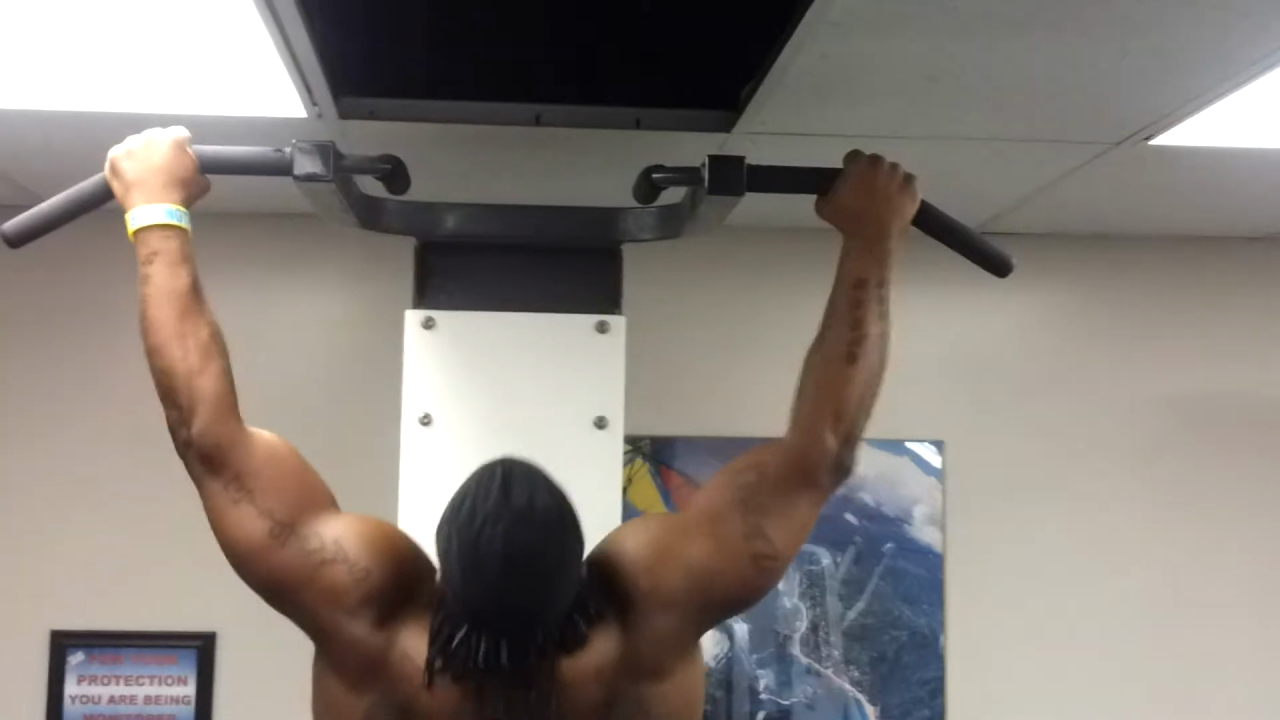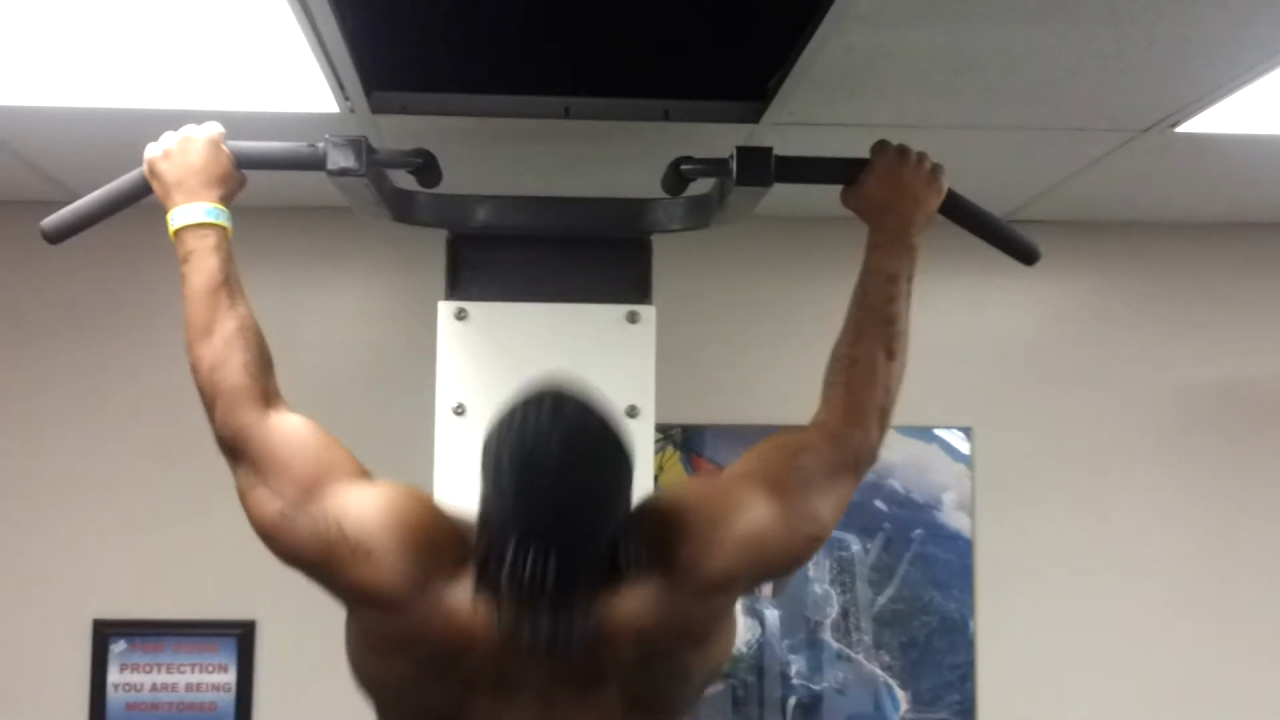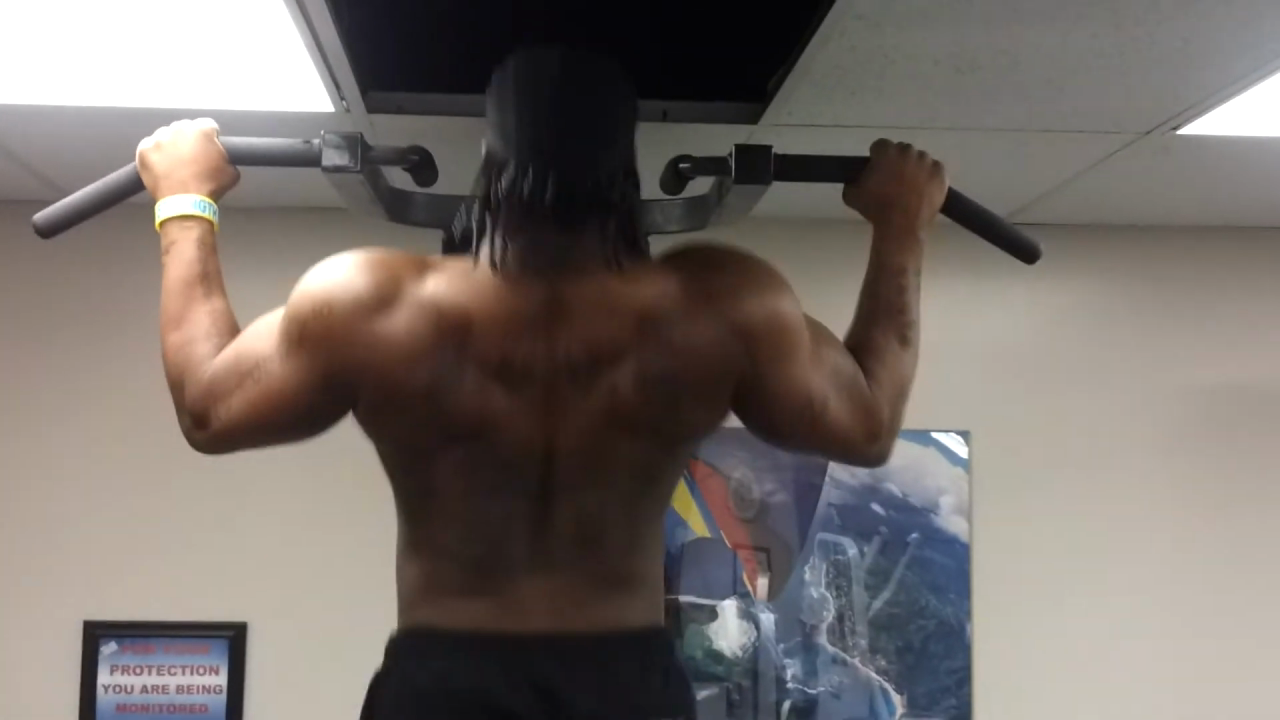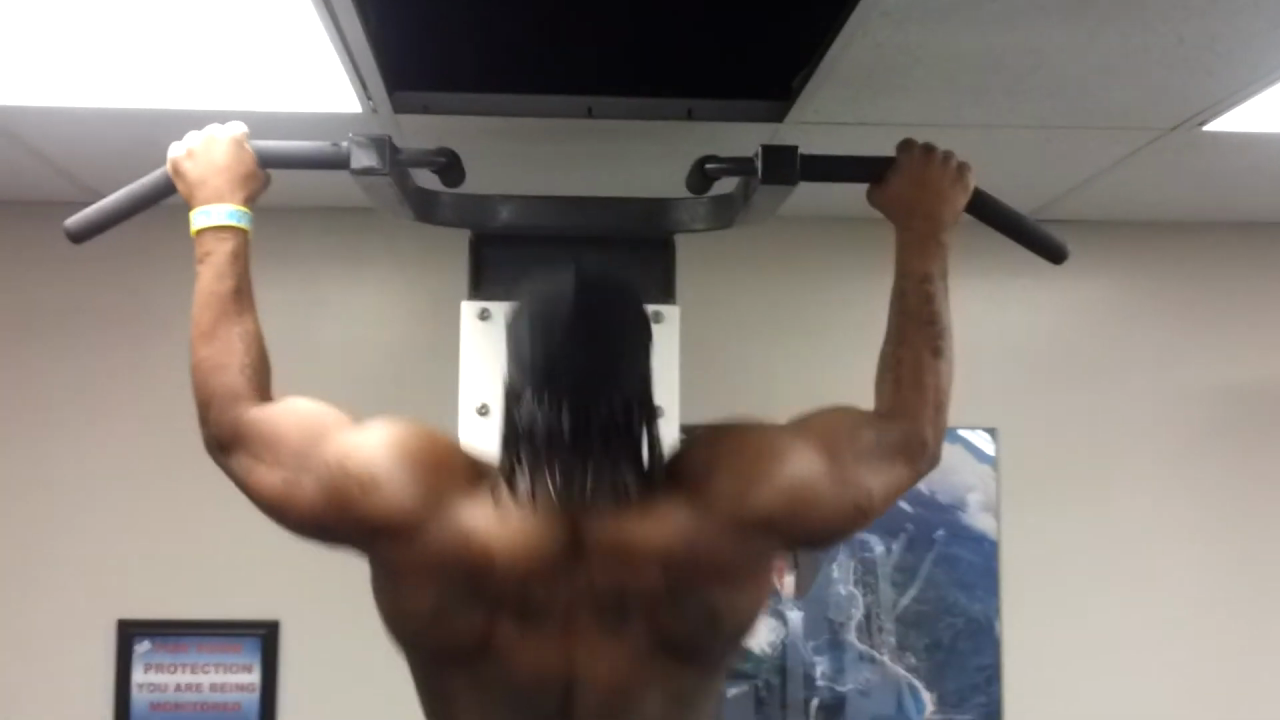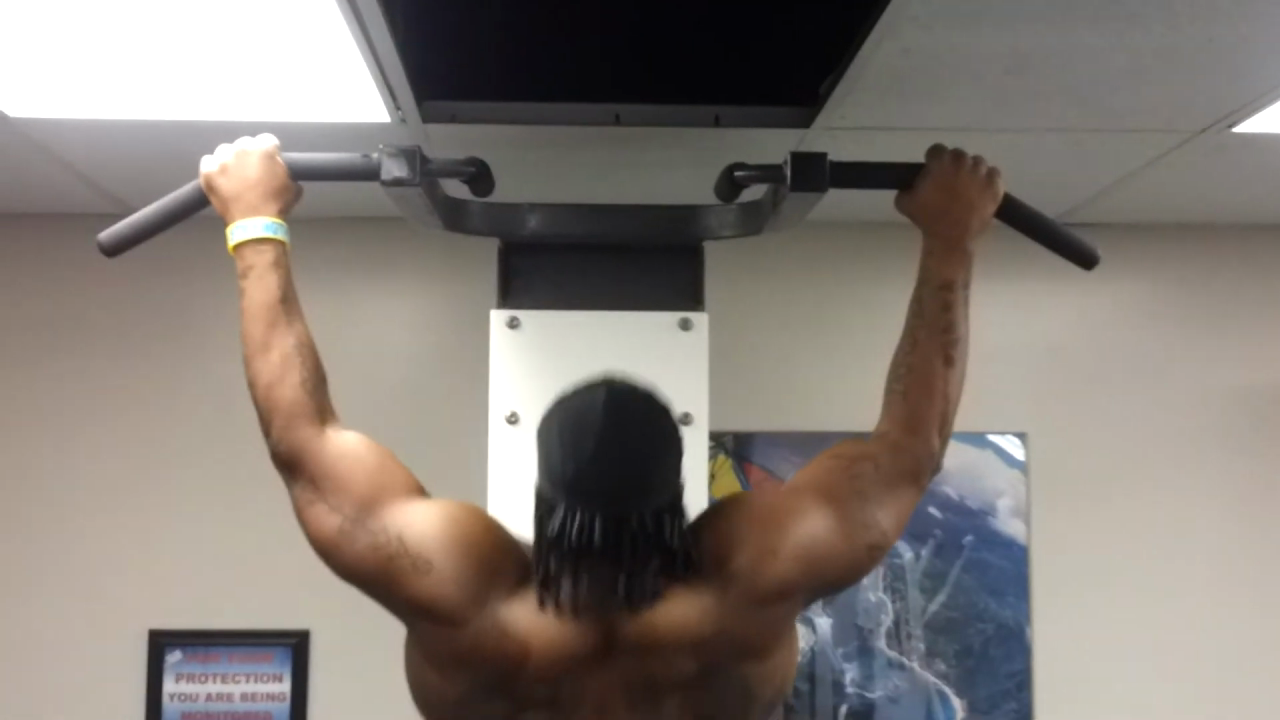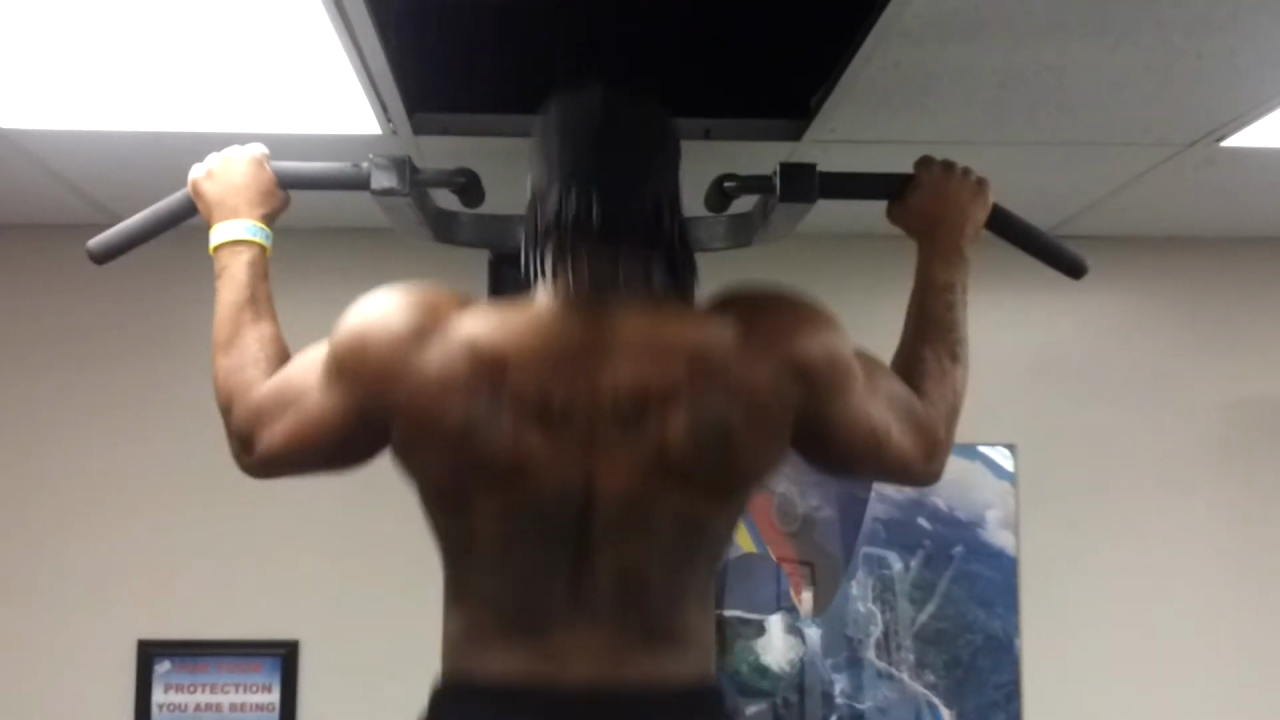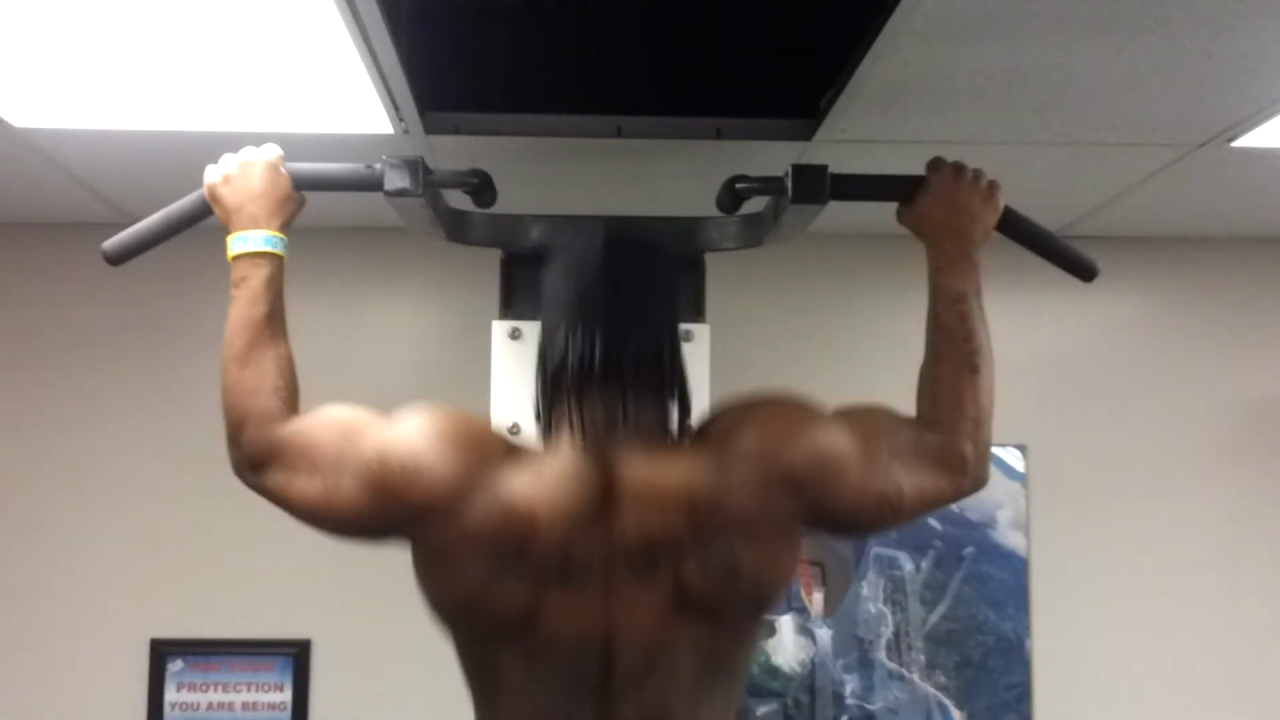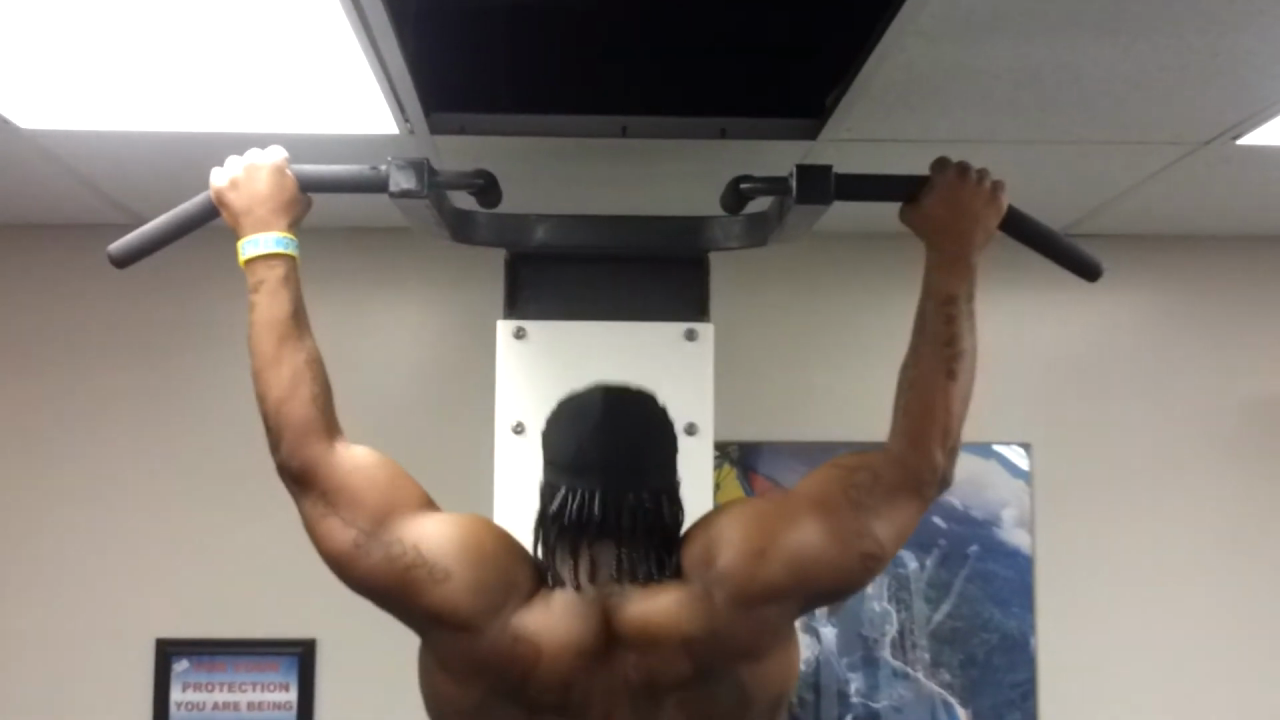
dt=0.4s
person 1, frame 1
left shoulder: (368, 628)
right shoulder: (650, 633)
left elbow: (206, 432)
right elbow: (821, 448)
left wrist: (156, 214)
right wrist: (868, 242)
person 1, frame 2
left shoulder: (401, 586)
right shoulder: (685, 587)
left elbow: (246, 418)
right elbow: (846, 439)
left wrist: (199, 213)
right wrist: (892, 234)
person 1, frame 3
left shoulder: (372, 305)
right shoulder: (721, 307)
left elbow: (205, 405)
right elbow: (871, 422)
left wrist: (185, 201)
right wrist: (899, 226)
person 1, frame 4
left shoulder: (418, 514)
right shoulder: (727, 519)
left elbow: (232, 423)
right elbow: (910, 438)
left wrist: (220, 212)
right wrist: (922, 233)
person 1, frame 5
left shoulder: (462, 606)
right shoulder: (745, 601)
left elbow: (299, 439)
right elbow: (910, 449)
left wrist: (257, 226)
right wrist: (948, 242)
person 1, frame 6
left shoulder: (413, 342)
right shoulder: (768, 350)
left elbow: (254, 426)
right elbow: (922, 440)
left wrist: (239, 228)
right wrist: (944, 247)
person 1, frame 7
left shoulder: (451, 481)
right shoulder: (760, 470)
left elbow: (259, 444)
right elbow: (957, 456)
left wrist: (255, 237)
right wrist: (953, 252)
person 1, frame 8
left shoulder: (476, 610)
right shoulder: (738, 602)
left elbow: (305, 452)
right elbow: (920, 461)
left wrist: (268, 240)
right wrist: (951, 253)
